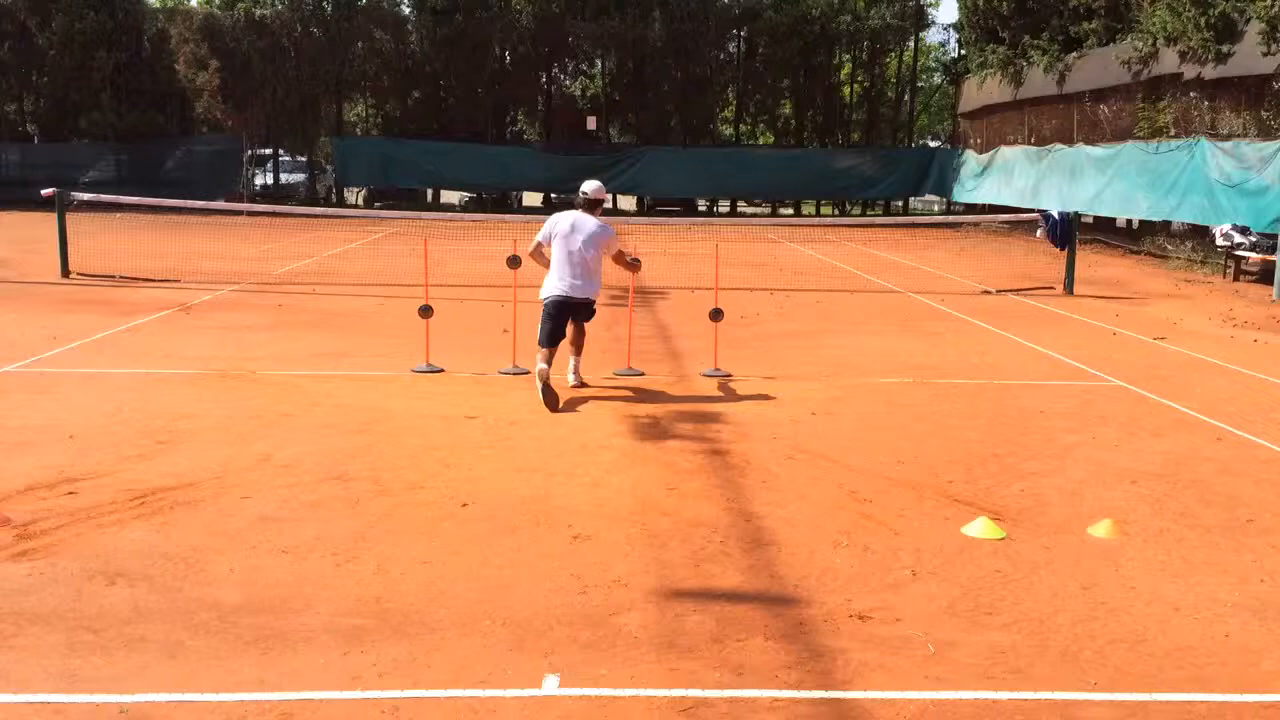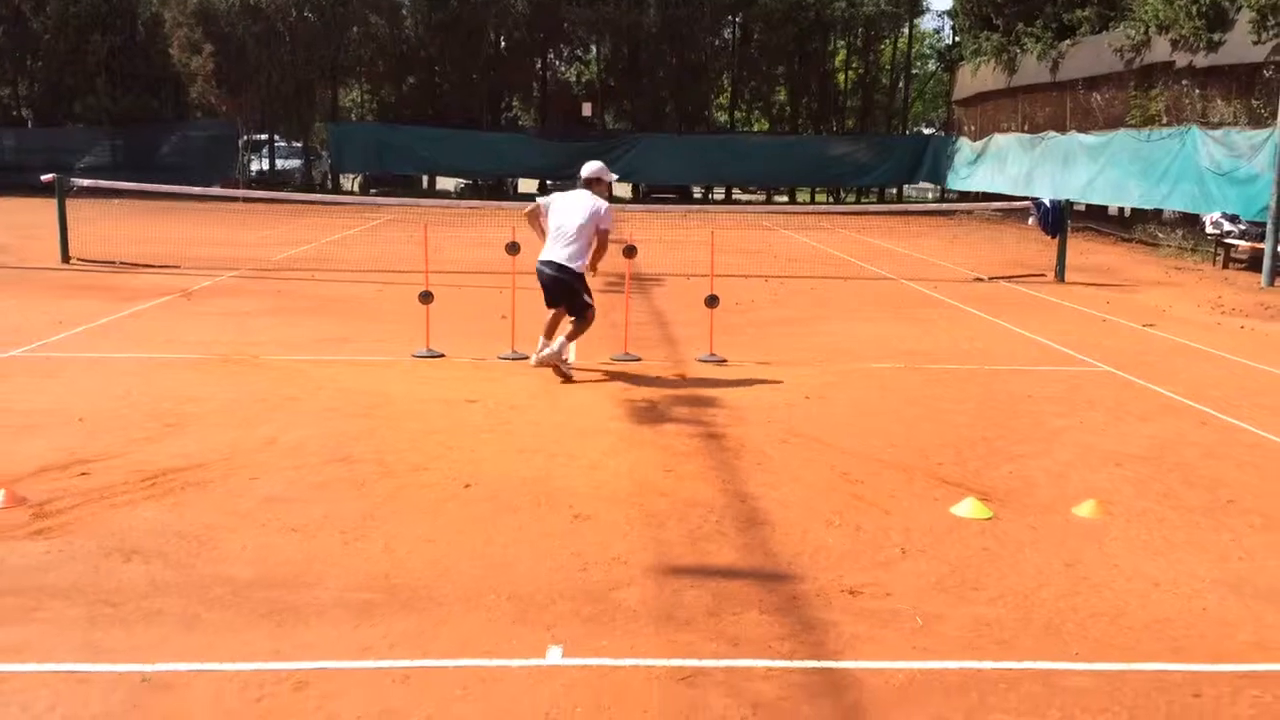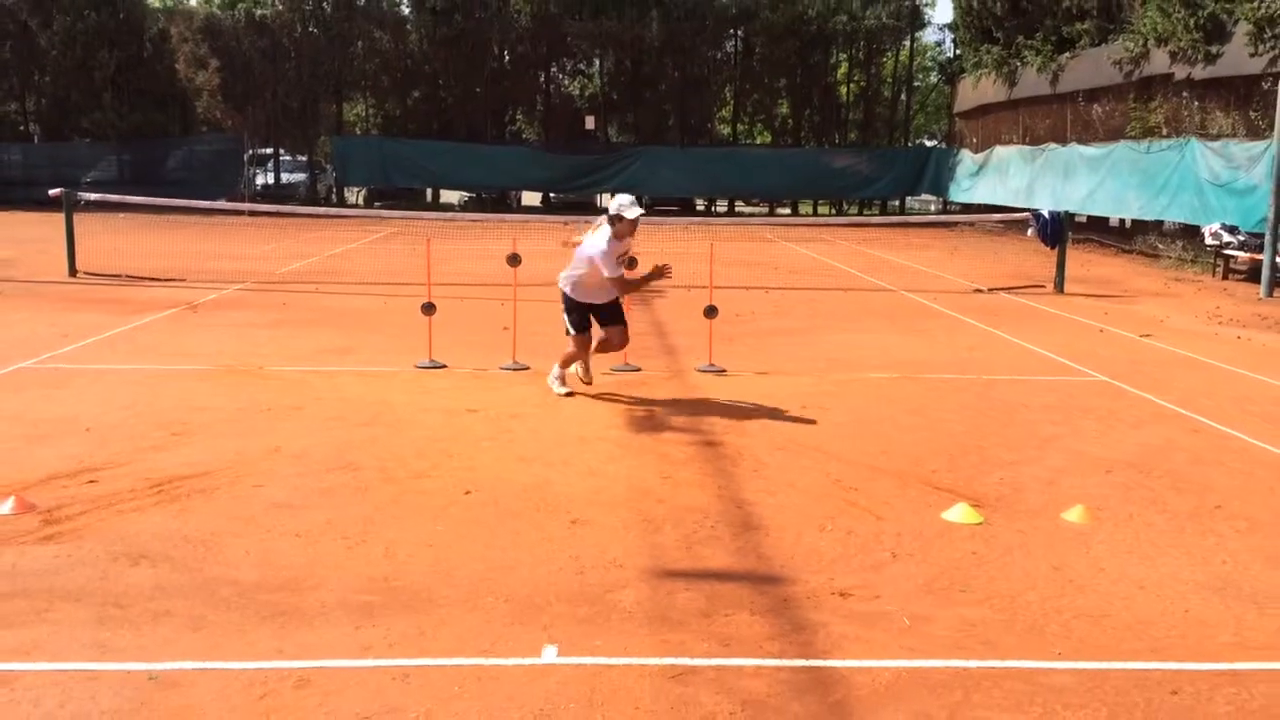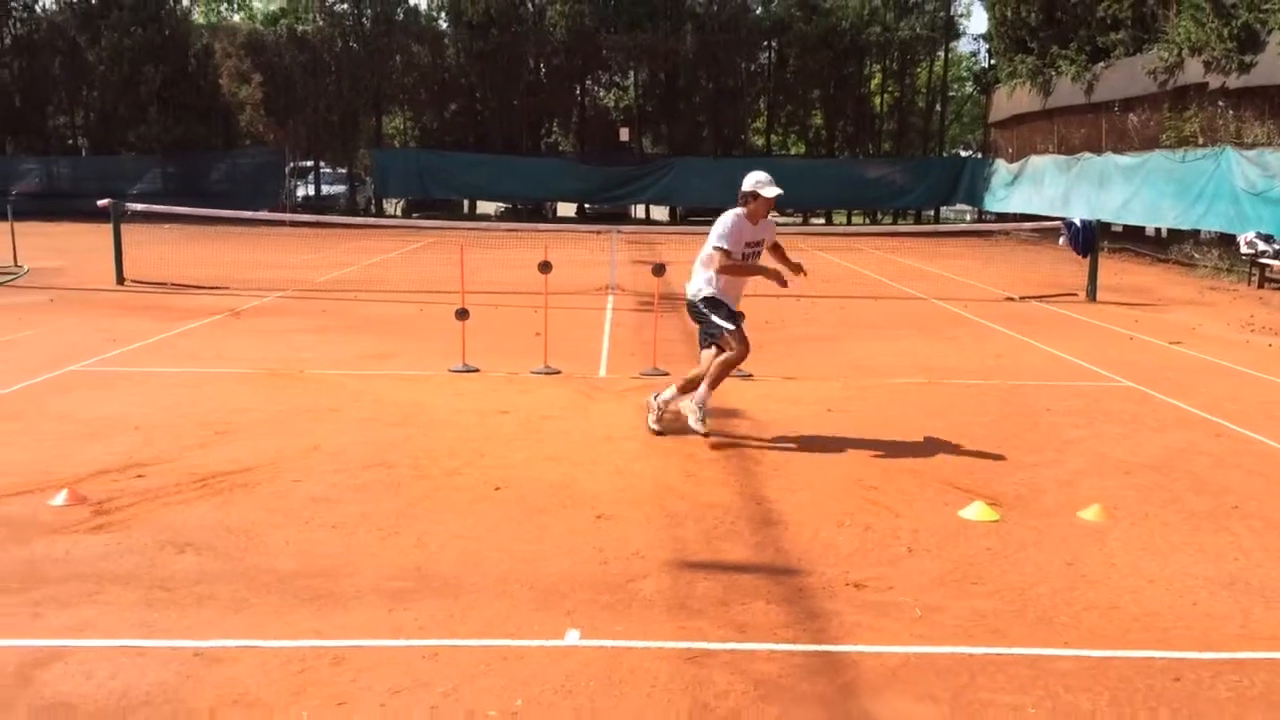
dt=0.4s
person 1, frame 1
left shoulder: (557, 219)
right shoulder: (604, 230)
left elbow: (533, 251)
right elbow: (618, 258)
right wrist: (631, 264)
left hip: (555, 293)
right hip: (586, 295)
left knee: (546, 350)
right knee: (577, 323)
left ankle: (543, 372)
right ankle: (574, 372)
person 1, frame 2
left shoulder: (560, 197)
right shoulder: (603, 207)
left elbow: (529, 212)
right elbow: (602, 244)
left wrist: (544, 233)
right wrist: (592, 264)
left hip: (544, 265)
right hip: (569, 271)
left knee: (560, 309)
right knee: (586, 316)
left ankle: (543, 351)
right ankle: (553, 352)
person 1, frame 3
left shoulder: (617, 226)
right shoulder: (602, 248)
left elbow: (601, 221)
right elbow: (625, 289)
left wrist: (583, 241)
right wrist: (651, 277)
left hip: (605, 292)
right hip: (576, 293)
left knee: (619, 341)
right knee: (581, 347)
left ankle: (584, 358)
right ankle: (557, 375)
person 1, frame 4
left shoulder: (766, 224)
right shoulder: (729, 223)
left elbow: (775, 249)
right elbow: (721, 265)
left wrist: (790, 264)
right wrist: (766, 271)
left hip: (725, 301)
right hip: (706, 297)
left knee: (712, 366)
right knee: (740, 348)
left ankle: (660, 401)
right ankle: (697, 403)
